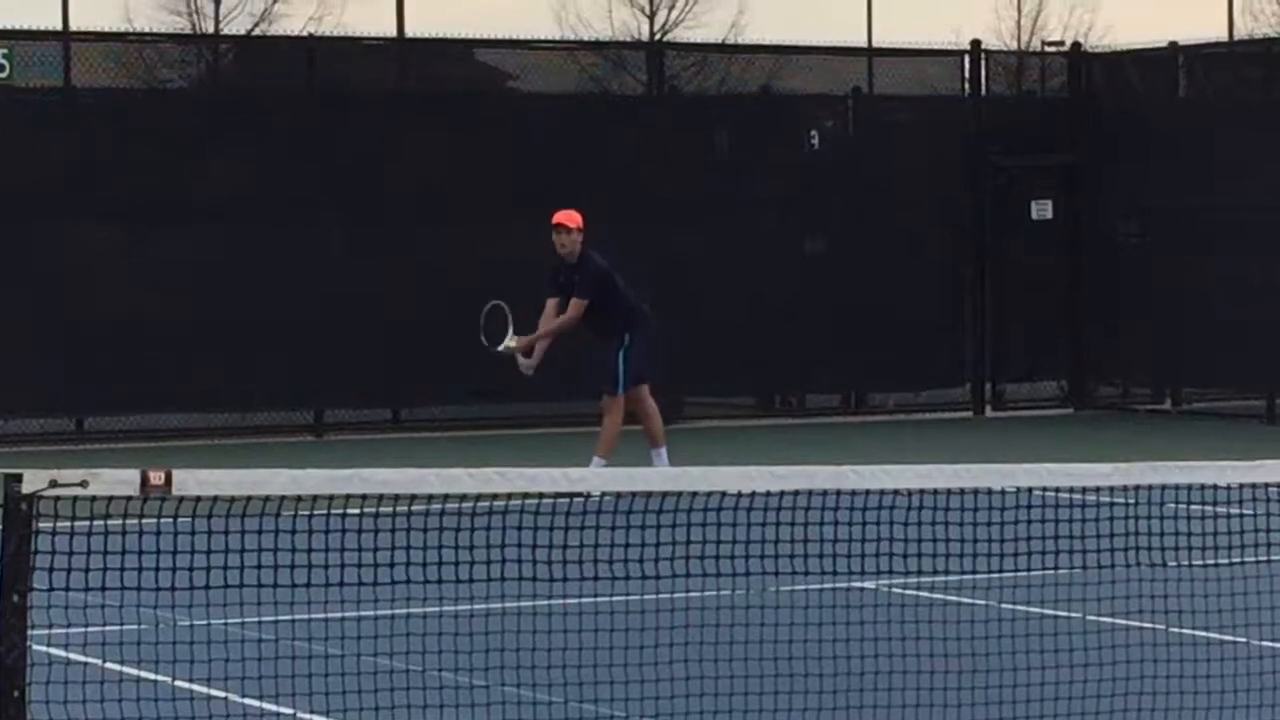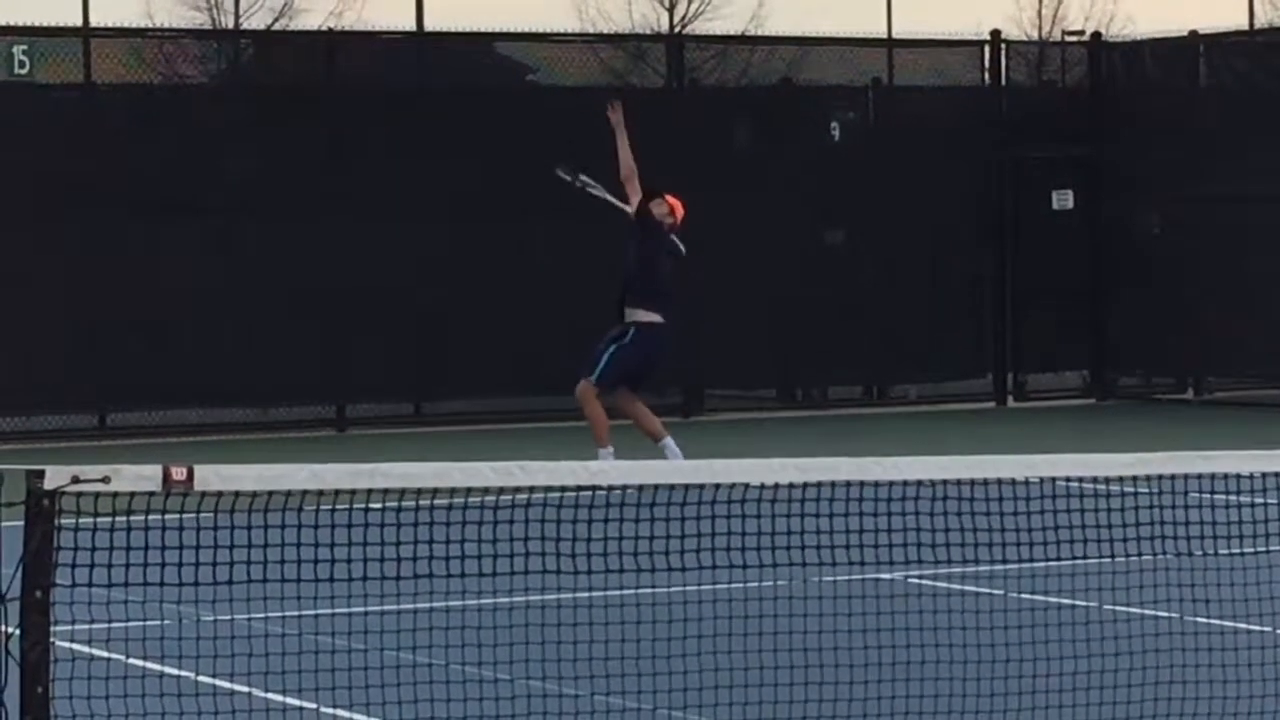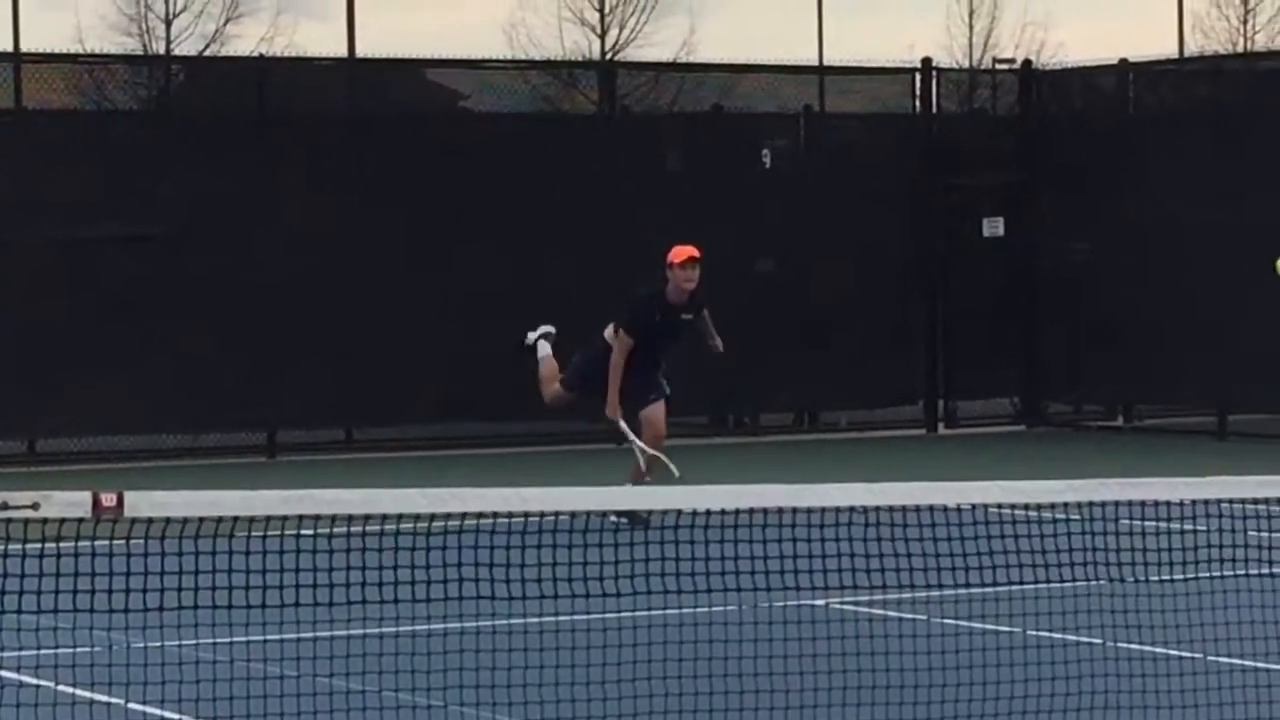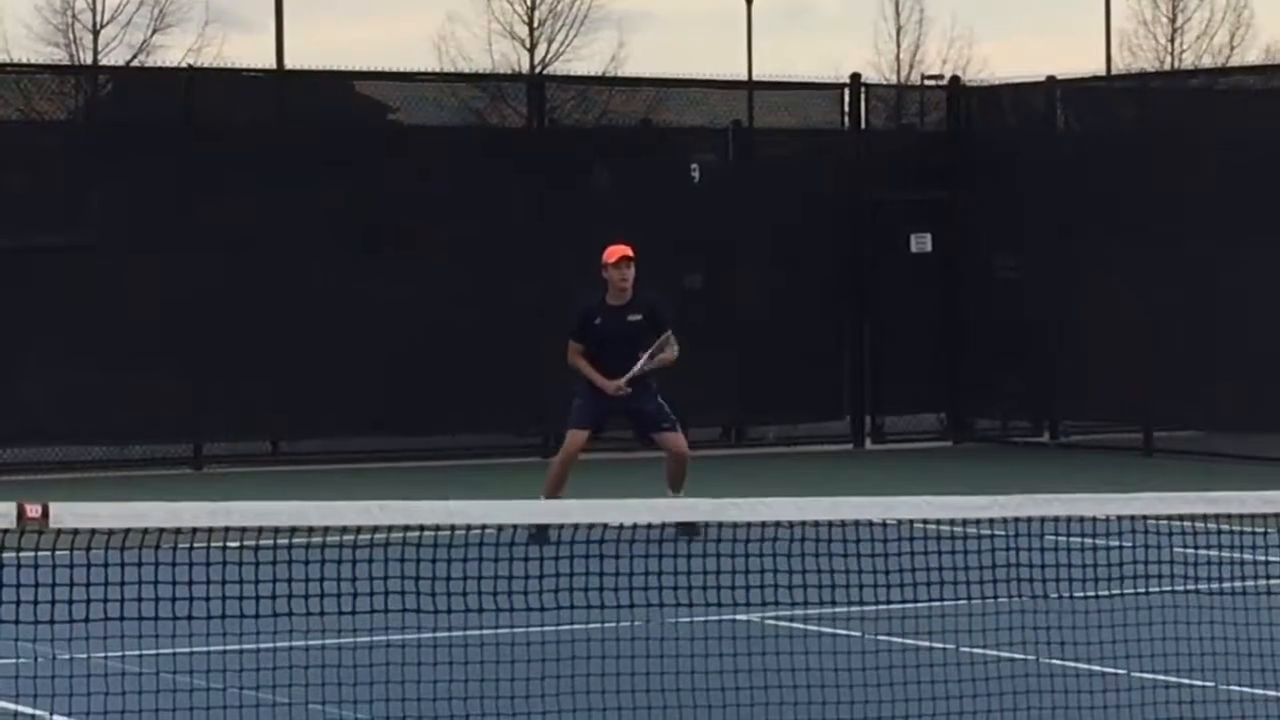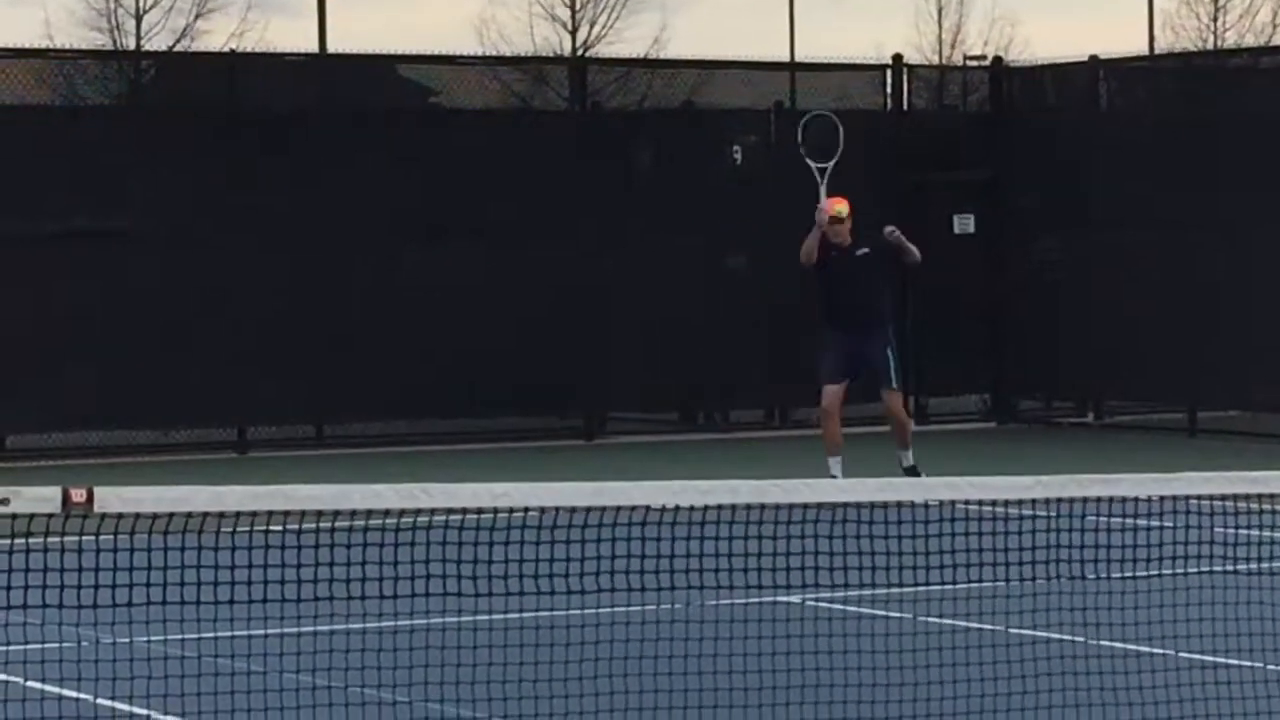
dt=1s
person 1, frame 1
left shoulder: (592, 267)
right shoulder: (559, 271)
left elbow: (571, 318)
right elbow: (550, 315)
left wrist: (531, 340)
right wrist: (536, 354)
left hip: (630, 330)
right hip: (619, 331)
left knee: (613, 401)
right knee: (639, 396)
left ankle: (595, 471)
right ankle: (661, 465)
person 1, frame 2
left shoulder: (651, 233)
right shoulder: (666, 244)
left elbow: (629, 178)
left wrist: (619, 127)
left hip: (639, 330)
right hip: (650, 331)
left knee: (586, 391)
right knee: (625, 399)
left ankle: (607, 462)
right ankle: (676, 457)
person 1, frame 3
left shoulder: (694, 299)
right shoulder: (645, 306)
right elbow: (620, 351)
left wrist: (713, 336)
right wrist: (611, 399)
left hip: (647, 368)
right hip: (611, 354)
left knee: (656, 433)
right knee: (552, 395)
right ankle: (544, 341)
person 1, frame 4
left shoulder: (649, 309)
right shoulder: (589, 312)
left elbow: (672, 350)
right elbow: (574, 356)
left wrist: (653, 362)
right wrist: (602, 382)
left hip: (639, 390)
right hip: (596, 390)
left knee: (678, 449)
right knee: (570, 449)
person 1, frame 5
left shoulder: (872, 245)
right shoulder: (822, 254)
left elbow: (915, 259)
right elbow: (805, 258)
left wrist: (900, 242)
right wrist: (818, 224)
left hip: (875, 336)
right hip: (838, 339)
left knee: (894, 406)
right knee: (829, 405)
left ankle: (908, 464)
right ankle: (834, 475)
